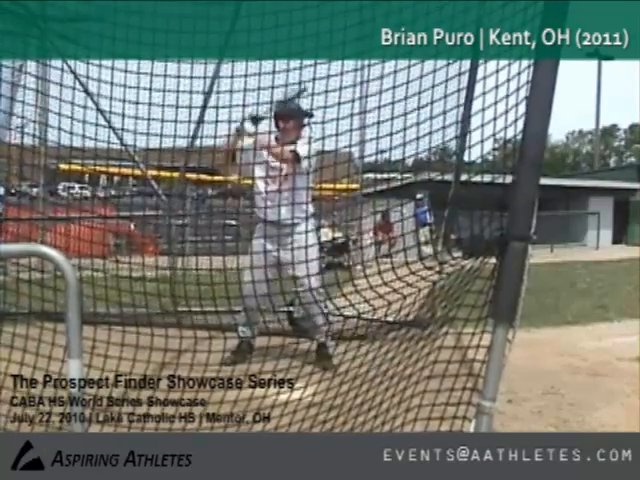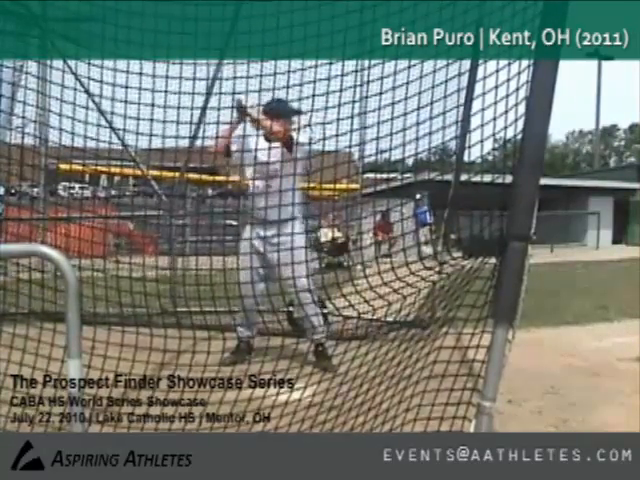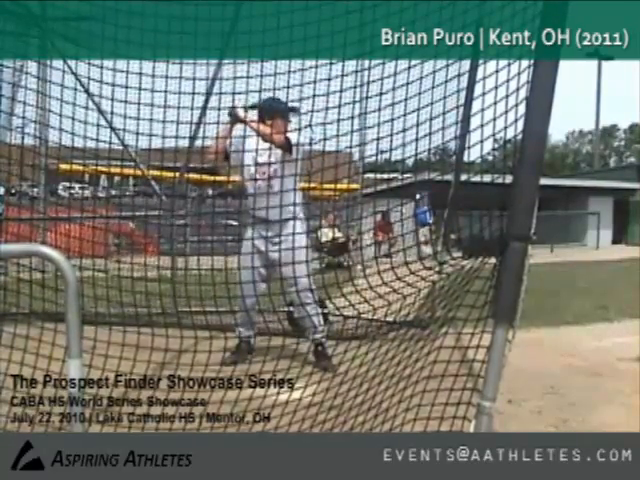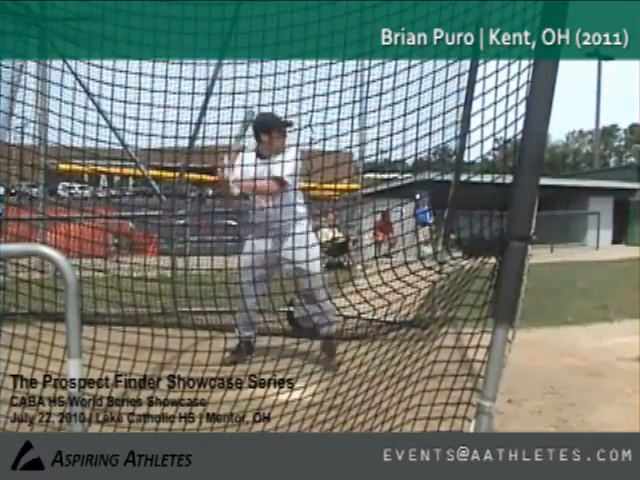
dt=0.5s
person 1, frame 1
left shoulder: (306, 146)
right shoulder: (259, 146)
left elbow: (285, 156)
left wrist: (255, 135)
right wrist: (240, 132)
left hip: (299, 229)
right hip: (266, 229)
left knee: (310, 288)
right knee: (252, 287)
left ankle: (323, 345)
right ankle: (246, 342)
person 1, frame 2
left shoulder: (297, 145)
right shoulder: (250, 142)
left elbow: (279, 135)
right elbow: (219, 148)
left wrist: (253, 114)
right wrist: (239, 121)
left hip: (288, 228)
right hip: (256, 227)
left knee: (302, 288)
right knee: (248, 288)
left ankle: (320, 345)
right ankle: (245, 342)
person 1, frame 3
left shoulder: (294, 142)
right shoulder: (245, 144)
left elbow: (277, 139)
right elbow: (215, 155)
left wrist: (245, 119)
right wrist: (231, 123)
left hip: (289, 227)
right hip: (257, 227)
left knee: (302, 286)
right knee: (248, 288)
left ankle: (319, 345)
right ankle: (245, 341)
person 1, frame 4
left shoulder: (291, 156)
right shoulder: (244, 160)
left elbow: (272, 188)
right elbow: (232, 193)
left wrist: (241, 185)
left hip: (295, 229)
right hip: (260, 232)
left knee: (311, 283)
right knee: (248, 288)
left ankle: (327, 338)
right ankle: (245, 342)
